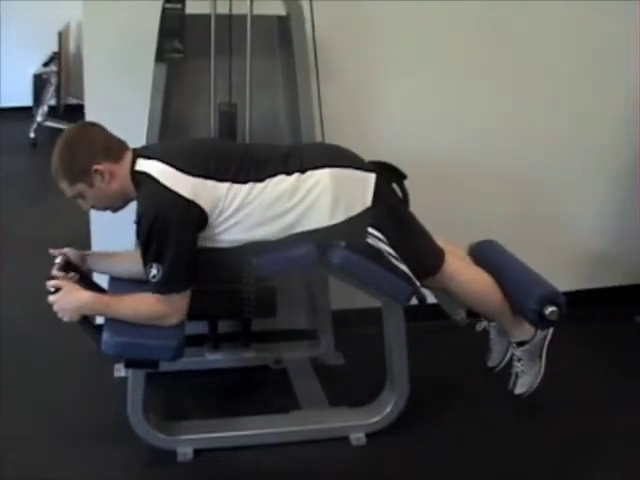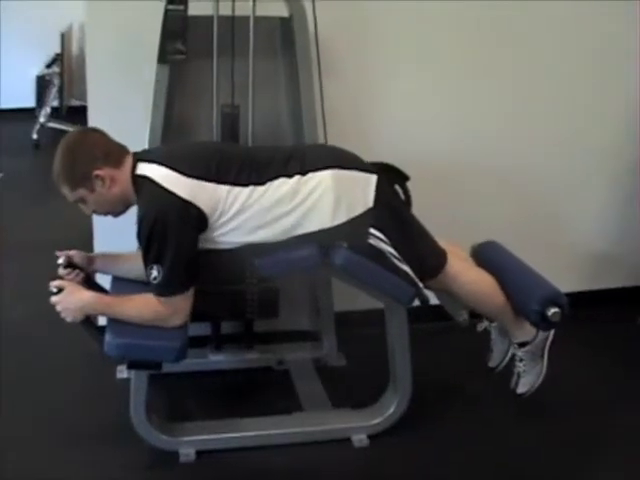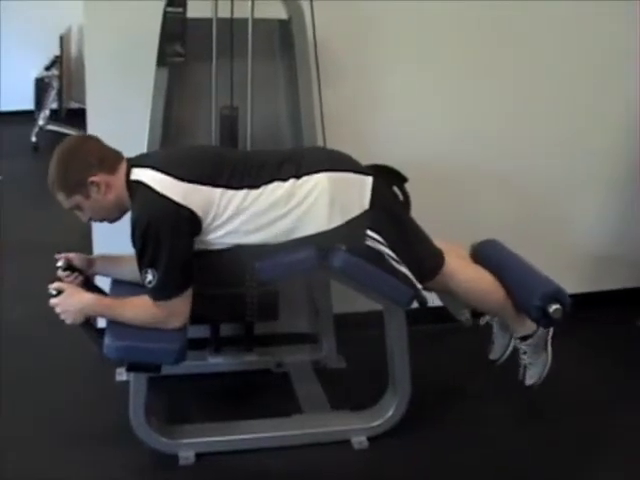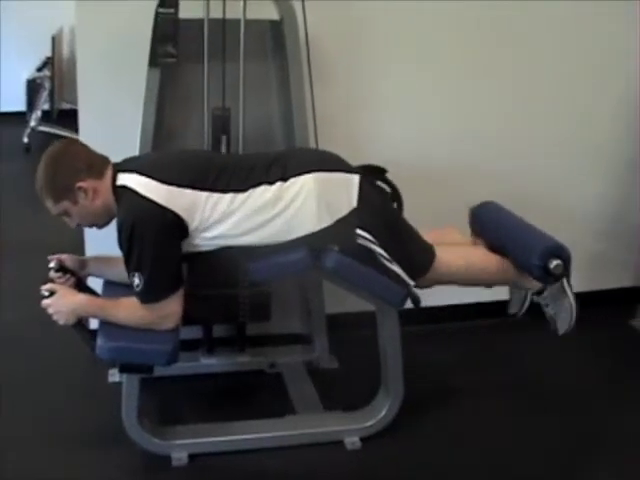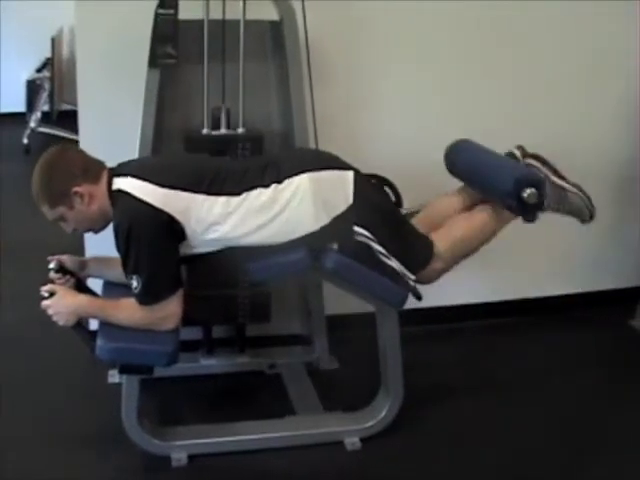
dt=0.3s
person 1, frame 1
left shoulder: (161, 200)
right shoulder: (150, 166)
left elbow: (169, 308)
right elbow: (160, 263)
left wrist: (86, 302)
right wrist: (92, 261)
left hip: (340, 198)
right hip: (326, 180)
left knee: (435, 269)
right knee: (427, 257)
left ankle: (524, 333)
right ankle: (500, 318)
person 1, frame 2
left shoulder: (160, 202)
right shoulder: (150, 168)
left elbow: (172, 309)
right elbow: (164, 266)
left wrist: (91, 302)
right wrist: (95, 262)
left hip: (342, 201)
right hip: (328, 178)
left knee: (435, 270)
right knee: (428, 258)
left ankle: (524, 332)
right ankle: (502, 315)
person 1, frame 3
left shoulder: (154, 208)
right shoulder: (144, 175)
left elbow: (171, 312)
right elbow: (162, 270)
left wrist: (91, 305)
right wrist: (96, 265)
left hip: (337, 203)
right hip: (325, 184)
left knee: (434, 271)
right knee: (423, 258)
left ankle: (527, 326)
right ankle: (503, 308)
person 1, frame 4
left shoulder: (140, 209)
right shoulder: (133, 176)
left elbow: (163, 313)
right elbow: (152, 265)
left wrist: (83, 305)
right wrist: (88, 264)
left hip: (328, 207)
right hip: (318, 184)
left knee: (427, 268)
right knee: (420, 249)
left ankle: (534, 278)
right ankle: (508, 252)
person 1, frame 5
left shoulder: (134, 215)
right shoulder: (127, 182)
left elbow: (162, 314)
right elbow: (152, 272)
left wrist: (85, 307)
right wrist: (87, 268)
left hip: (323, 204)
right hip: (315, 184)
left knee: (428, 262)
right knee: (415, 237)
